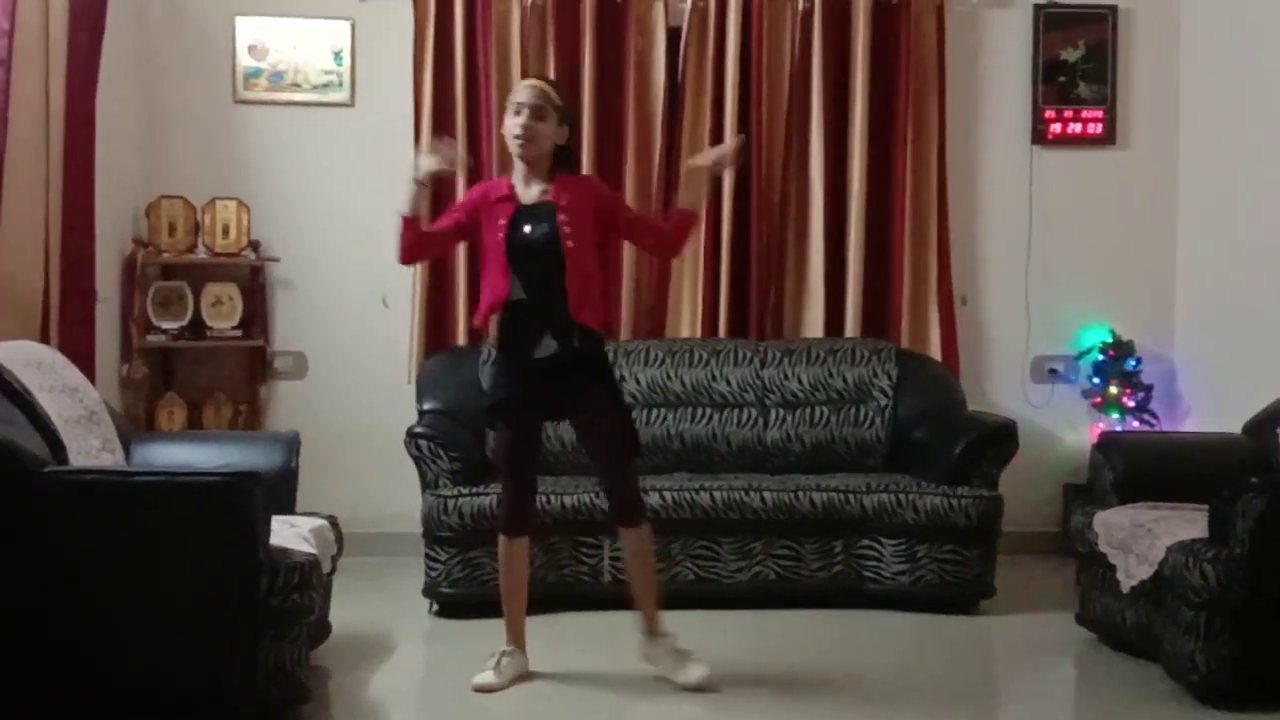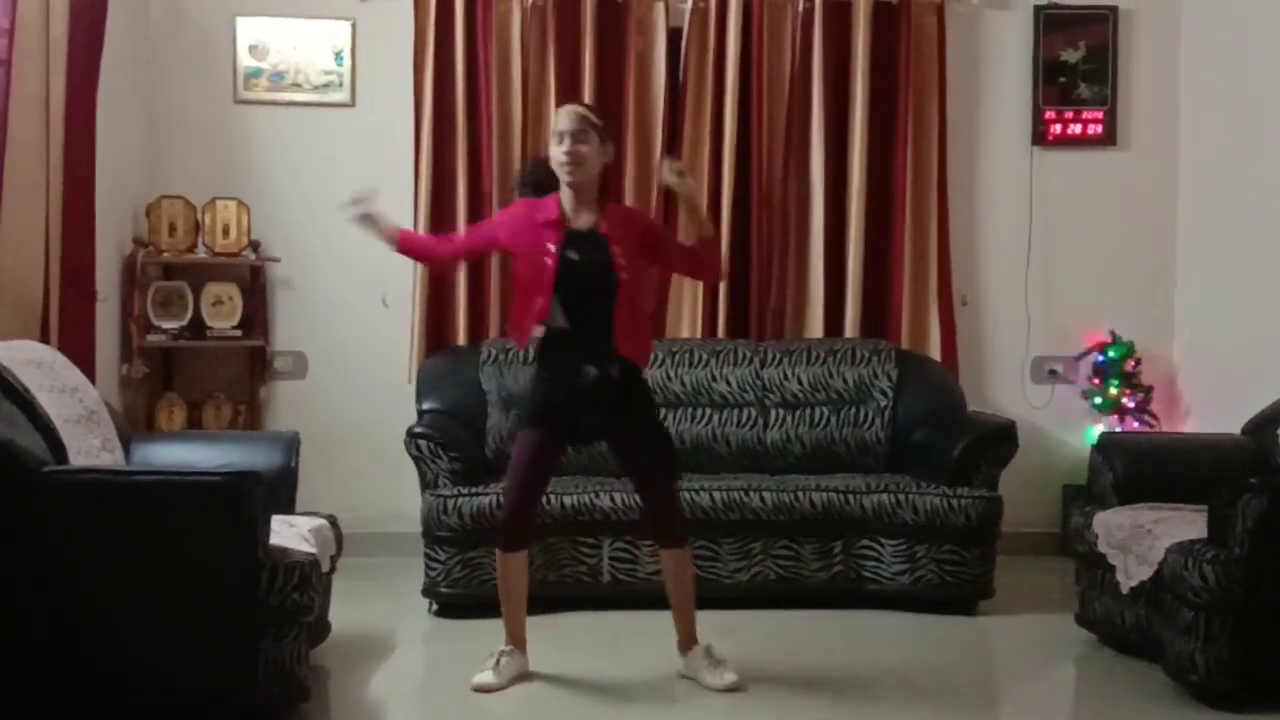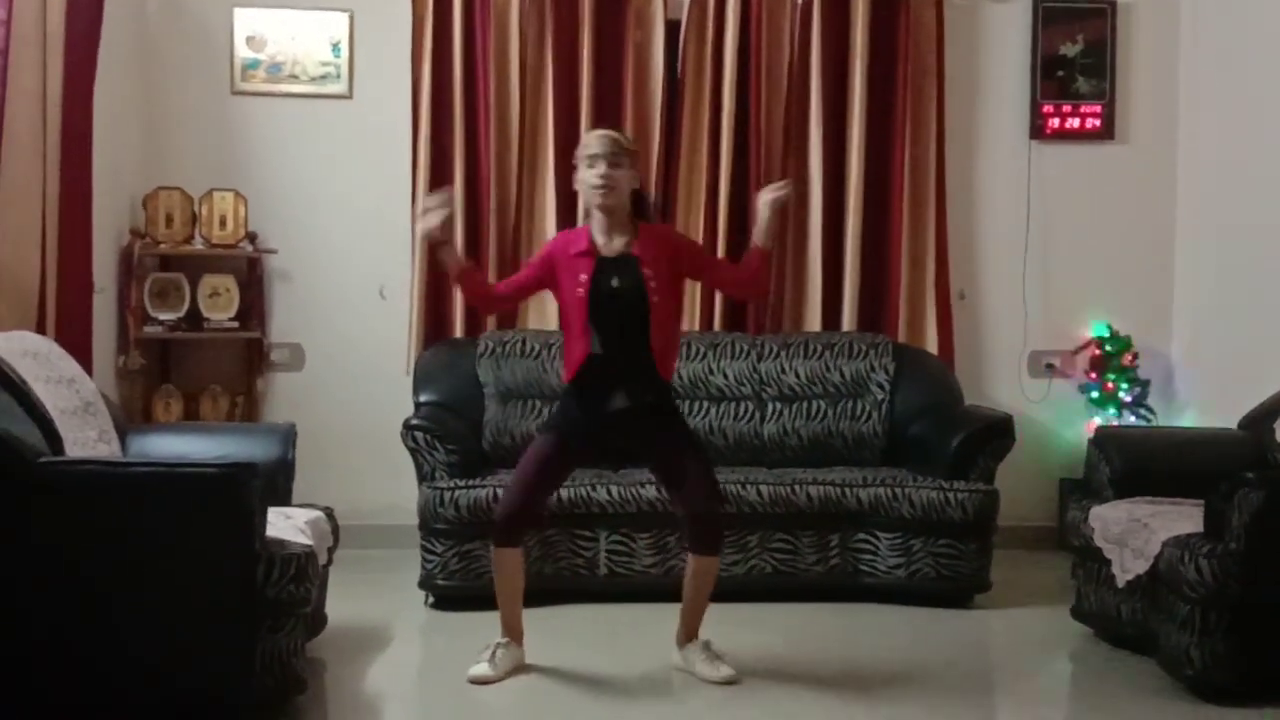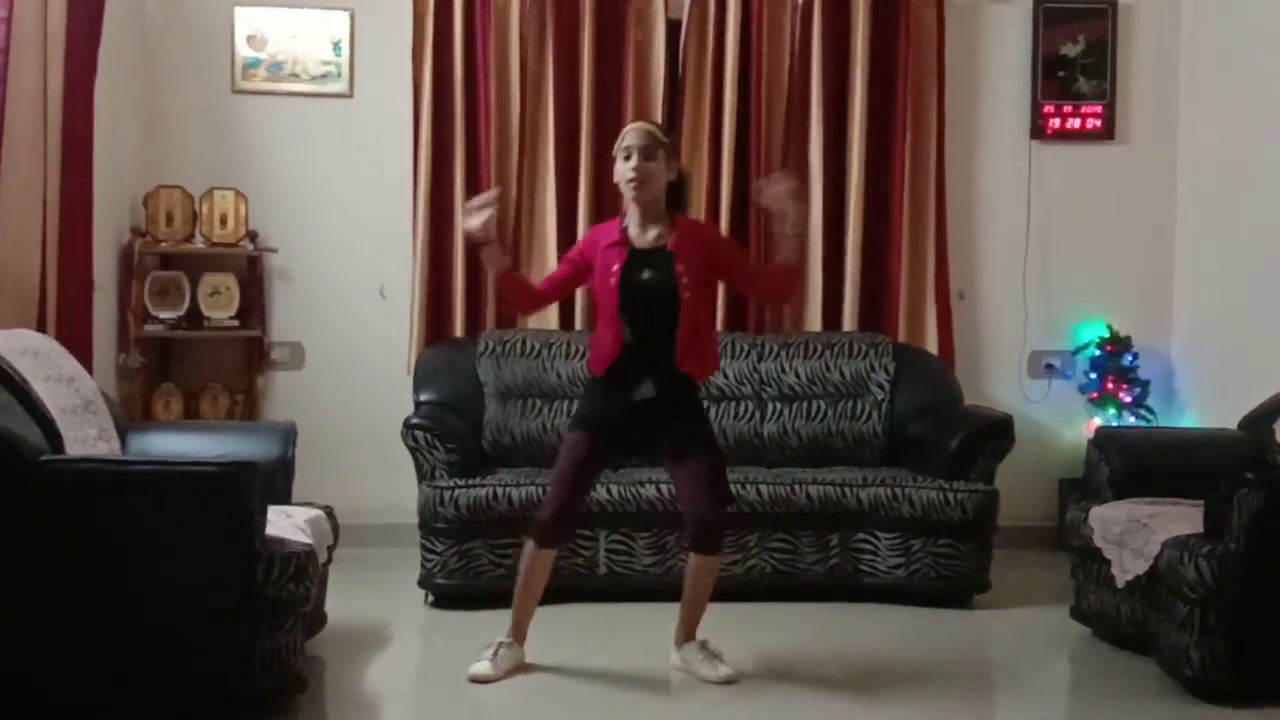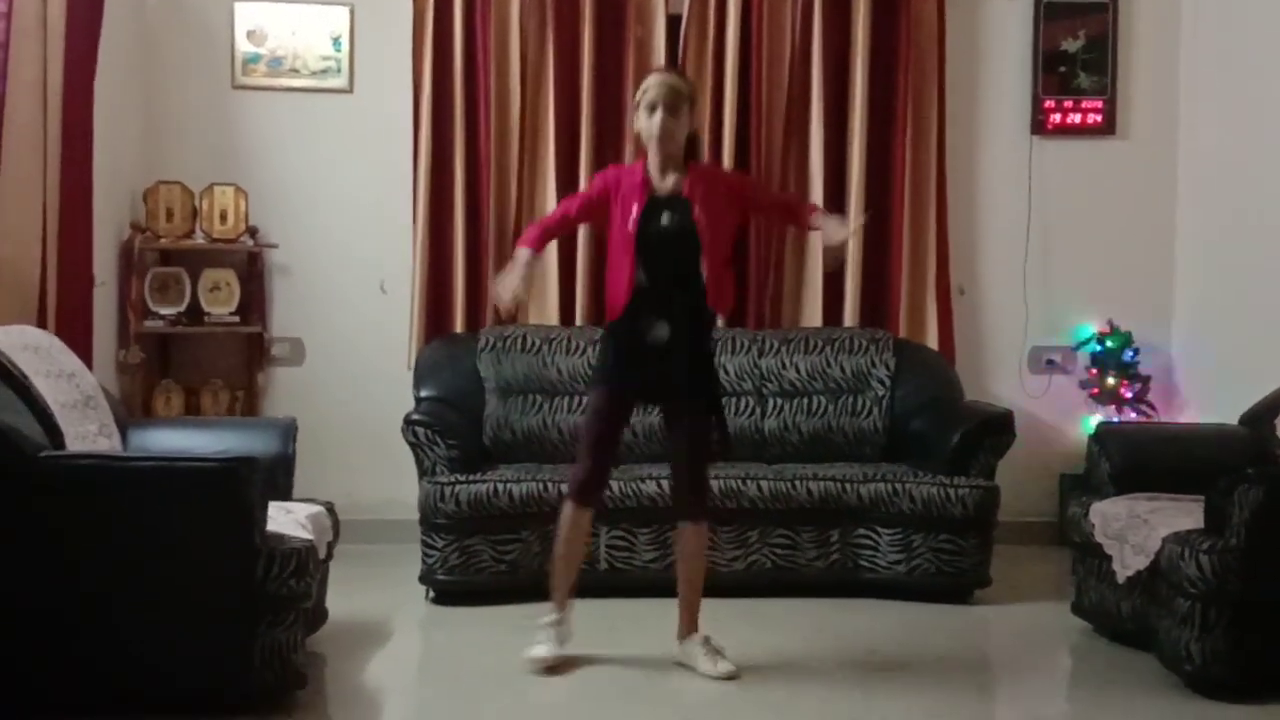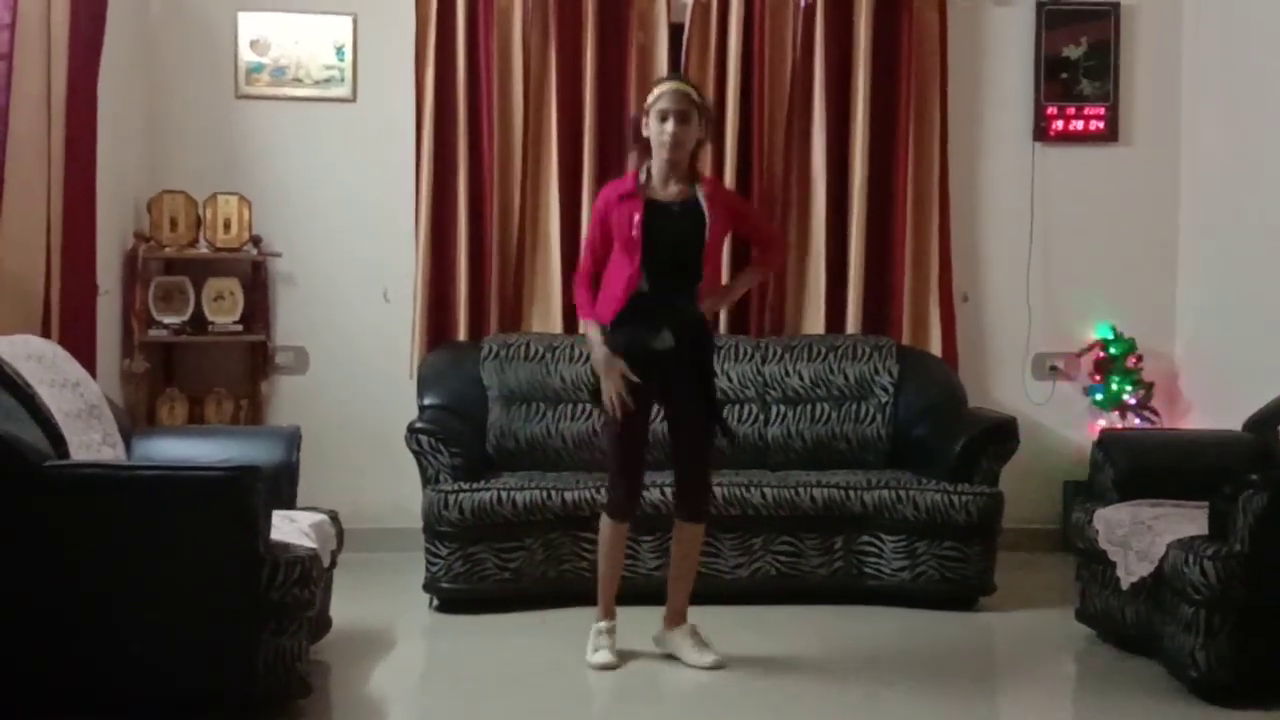
dt=0.2s
person 1, frame 1
left shoulder: (588, 194)
right shoulder: (483, 200)
left elbow: (664, 241)
right elbow: (415, 252)
left wrist: (698, 183)
right wrist: (420, 186)
left hip: (581, 359)
right hip: (514, 363)
left knee: (624, 496)
right knee: (513, 506)
left ankle: (654, 637)
right ankle: (513, 649)
person 1, frame 2
left shoulder: (629, 224)
right shoulder: (521, 221)
left elbow: (706, 267)
right elbow: (445, 251)
left wrist: (690, 206)
right wrist: (380, 226)
left hip: (619, 387)
right hip: (553, 386)
left knee: (667, 515)
right knee: (512, 518)
left ankle: (691, 648)
right ankle: (514, 651)
person 1, frame 3
left shoulder: (668, 245)
right shoulder: (561, 250)
left elbow: (749, 289)
right elbow: (494, 296)
left wrist: (762, 225)
right wrist: (439, 243)
left hip: (653, 405)
right hip: (583, 403)
left knee: (704, 521)
right knee: (509, 513)
left ankle: (690, 643)
right ankle: (509, 642)
person 1, frame 4
left shoulder: (699, 241)
right shoulder: (597, 247)
left elbow: (776, 292)
right elbow: (527, 299)
left wrist: (785, 225)
right wrist: (487, 245)
left hip: (676, 401)
right hip: (610, 396)
left knee: (710, 519)
right knee: (552, 517)
left ankle: (687, 641)
right ankle: (512, 641)
person 1, frame 5
left shoulder: (719, 187)
right shoulder: (614, 185)
left elbow: (790, 209)
right elbow: (549, 224)
left wrist: (827, 224)
right wrist: (521, 265)
left hip: (688, 350)
right hip: (626, 343)
left knee: (692, 490)
right knee: (587, 477)
left ankle: (689, 634)
right ankle: (557, 616)
person 1, frame 6
left shoulder: (716, 199)
right shoulder: (616, 197)
left elbow: (767, 247)
right elbow: (586, 279)
left wrist: (732, 292)
right wrist: (599, 352)
left hip: (689, 353)
right hip: (630, 349)
left knee: (694, 490)
right knee: (623, 490)
left ankle: (675, 625)
right ankle: (603, 623)
